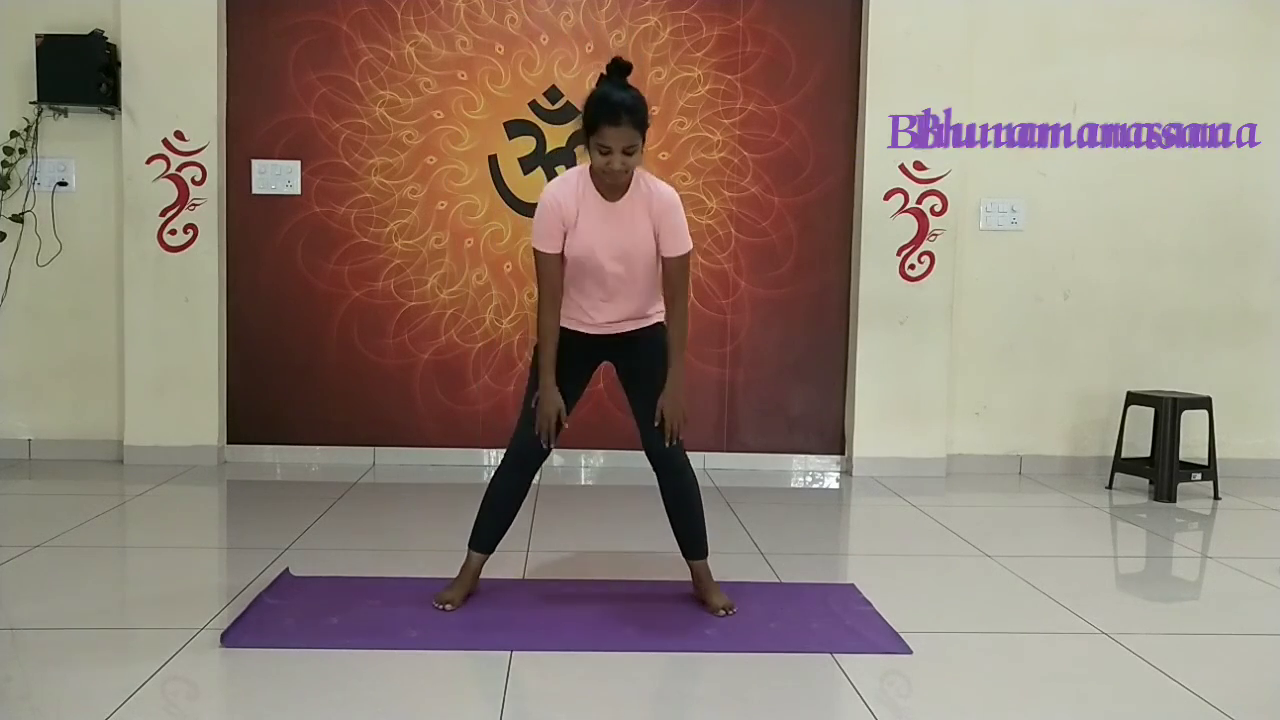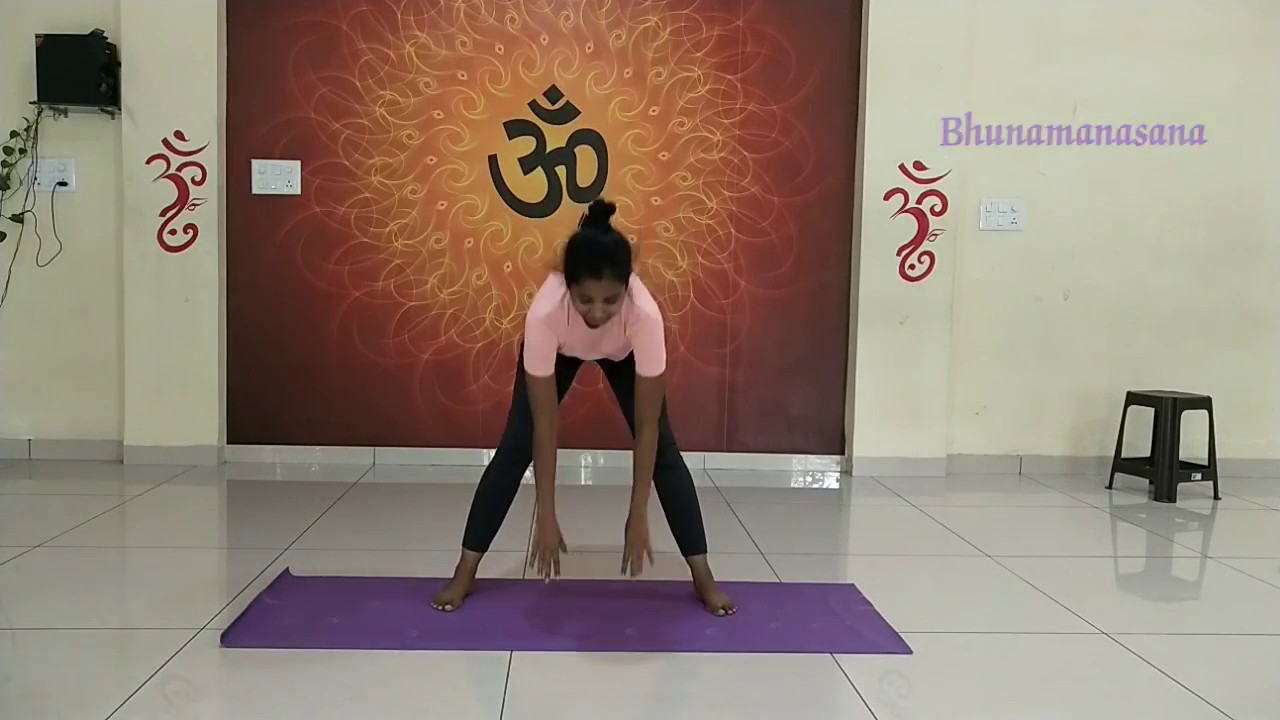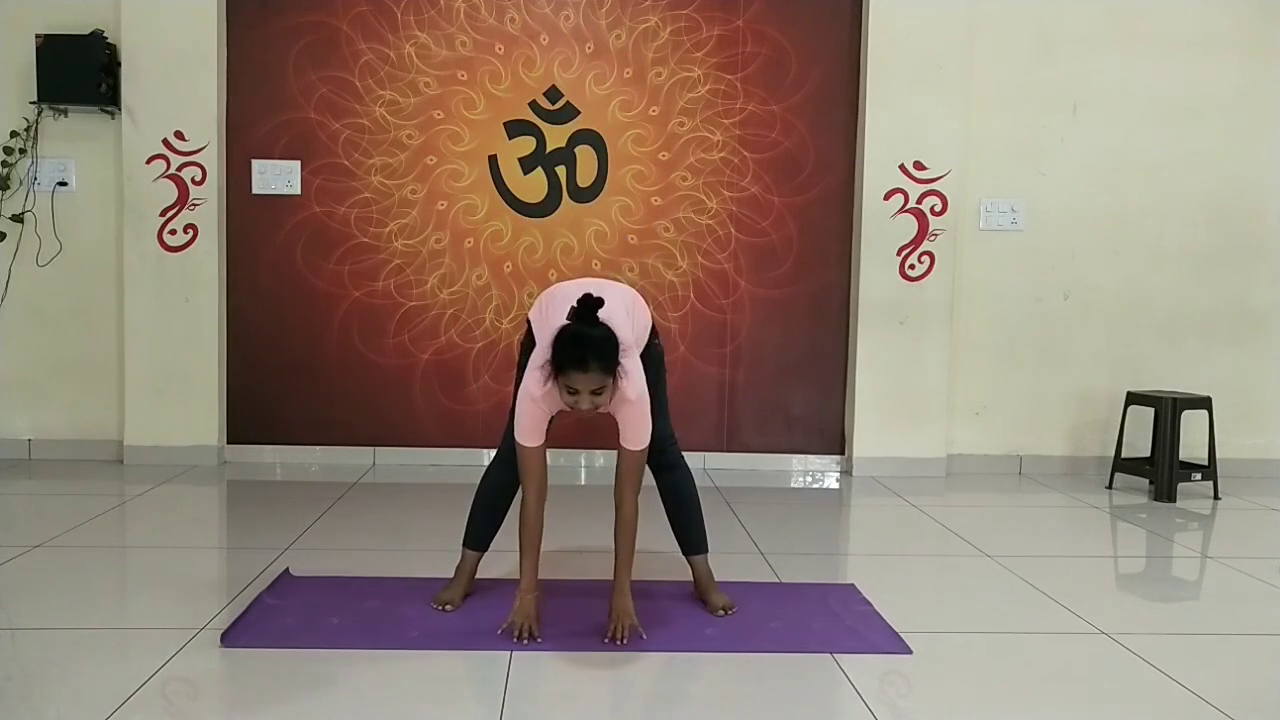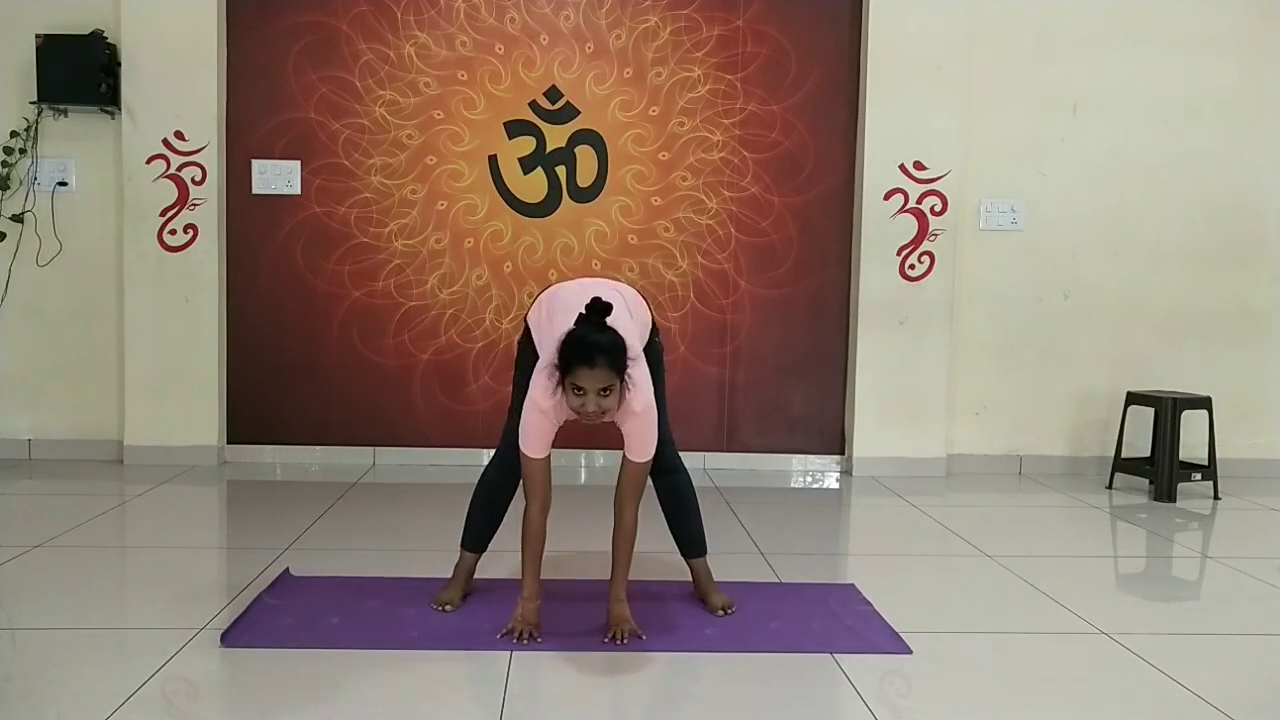
dt=0.3s
person 1, frame 1
left shoulder: (663, 201)
right shoulder: (559, 197)
left elbow: (677, 299)
right elbow: (548, 299)
left wrist: (674, 382)
right wrist: (545, 382)
left hip: (642, 334)
right hip: (572, 332)
left knee: (668, 449)
right knee: (526, 447)
left ankle: (702, 576)
right ankle: (469, 572)
person 1, frame 2
left shoulder: (644, 314)
right shoulder: (545, 313)
left elbow: (647, 426)
right elbow: (544, 424)
left wrist: (637, 515)
right wrist: (546, 516)
left hip: (623, 354)
right hip: (561, 354)
left knee: (663, 451)
right knee: (517, 445)
left ankle: (702, 576)
right ankle: (466, 571)
person 1, frame 3
left shoulder: (631, 387)
right shoulder: (537, 385)
left elbow: (627, 497)
right elbow: (533, 495)
left wrist: (622, 593)
right wrist: (527, 591)
left hip: (635, 322)
right hip: (549, 315)
left knee: (663, 452)
right knee: (512, 455)
left ankle: (703, 576)
right ankle: (465, 572)
person 1, frame 4
left shoulder: (638, 398)
right shoulder: (544, 394)
left elbow: (627, 507)
right elbow: (537, 505)
left wrist: (618, 600)
right wrist: (528, 599)
left knee: (663, 458)
right knee: (511, 456)
left ankle: (703, 577)
right ankle: (463, 571)
